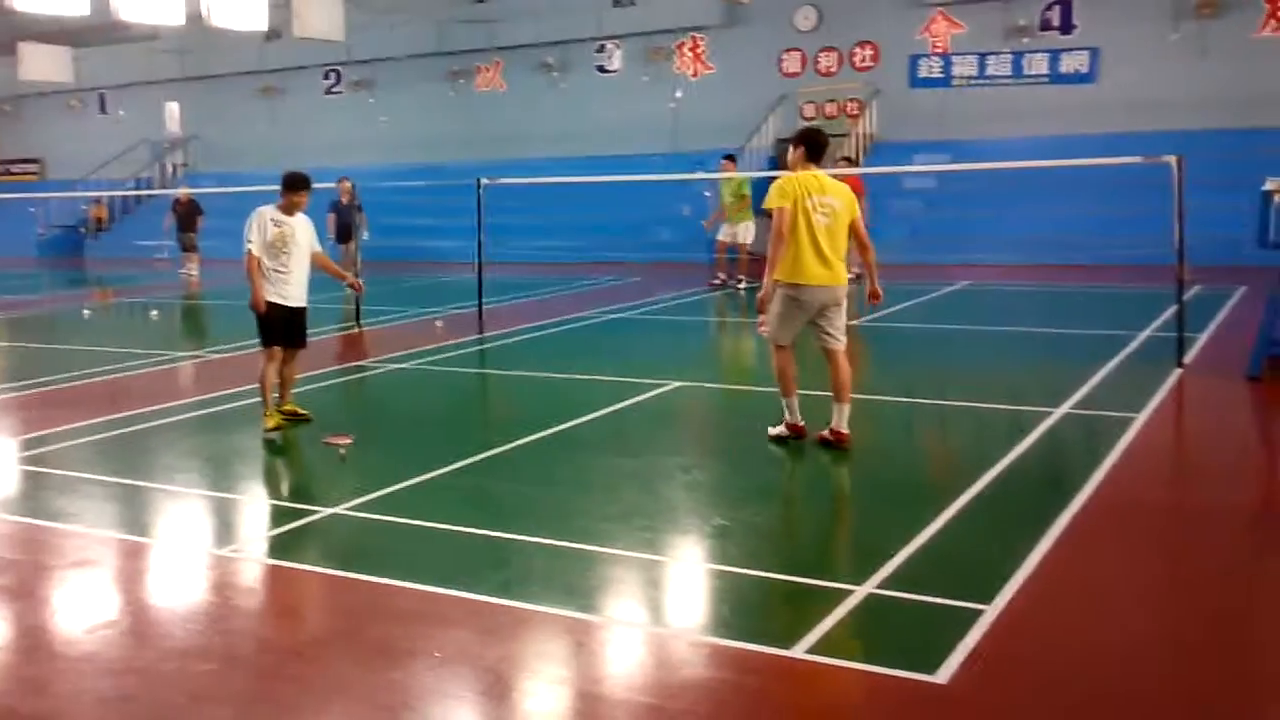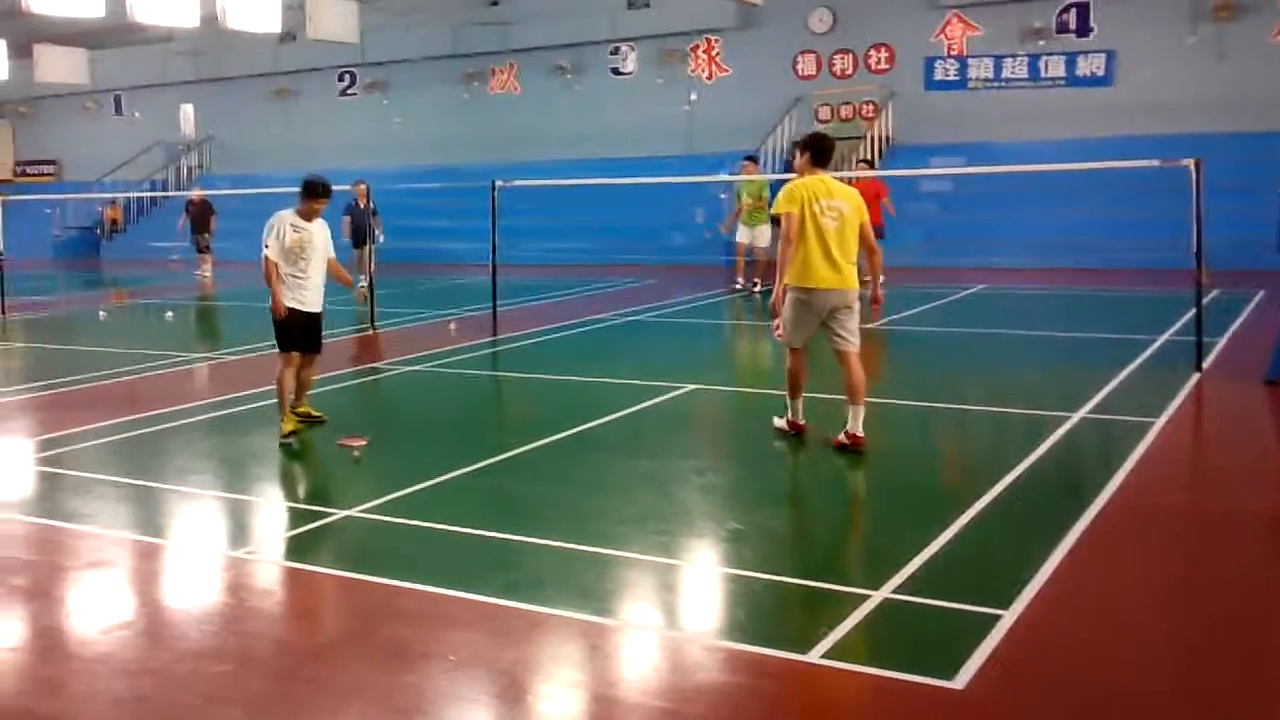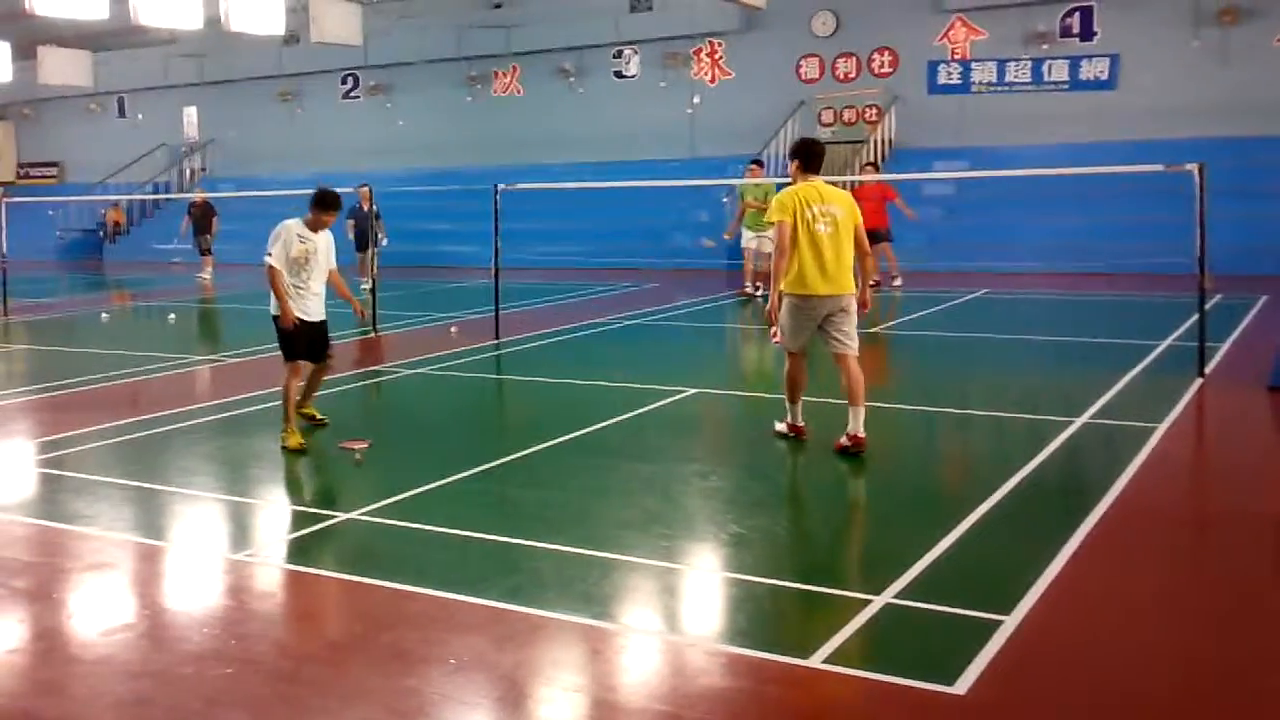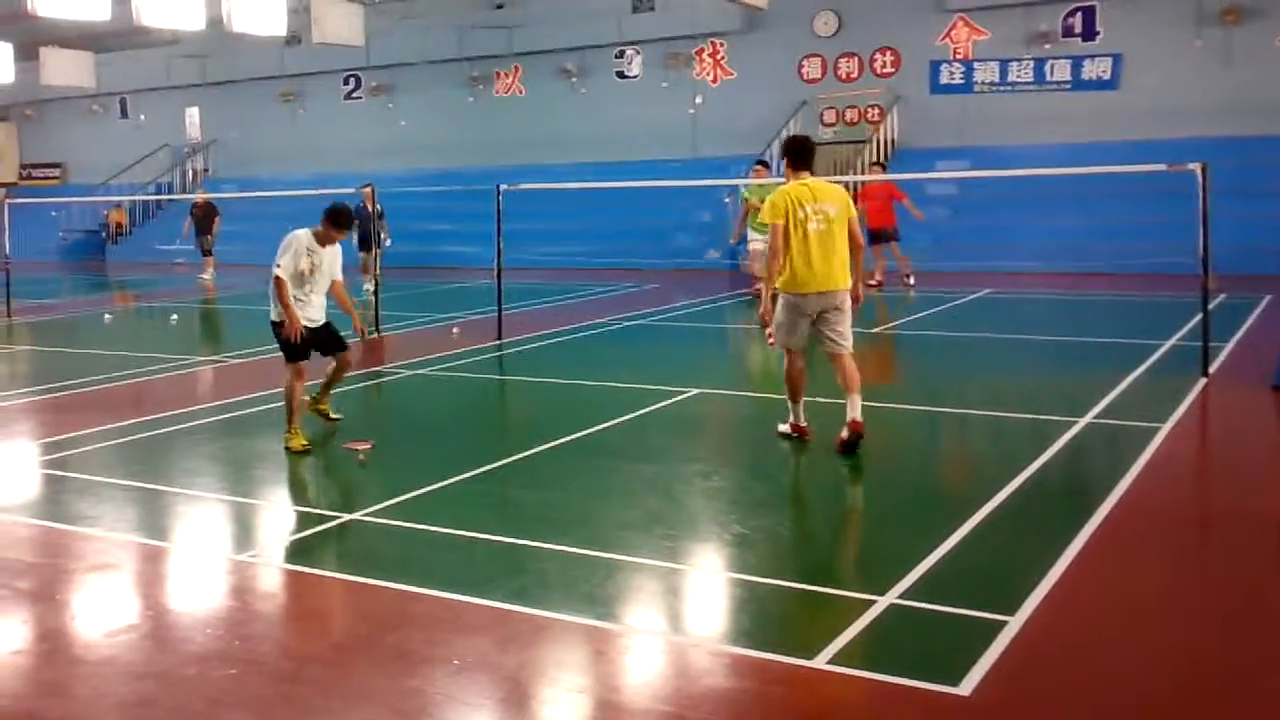
dt=0.1s
person 1, frame 1
left shoulder: (786, 185)
right shoulder: (843, 190)
left elbow: (780, 234)
right elbow: (864, 243)
left wrist: (767, 282)
right wrist: (873, 282)
left hip: (795, 282)
right hip: (834, 284)
left knee: (781, 348)
right knee: (836, 353)
left ankle: (793, 421)
right ankle: (840, 428)
person 1, frame 2
left shoulder: (794, 190)
right shoulder: (851, 194)
left elbow: (789, 239)
right elbow: (872, 246)
left wrist: (779, 287)
right wrist: (875, 286)
left hip: (806, 286)
right hip: (845, 287)
left knee: (796, 350)
right knee: (849, 356)
left ankle: (795, 420)
right ankle: (855, 431)
person 1, frame 3
left shoulder: (787, 198)
right shoulder: (845, 198)
left elbow: (782, 249)
right elbow: (864, 250)
left wrist: (773, 296)
right wrist: (864, 290)
left hip: (801, 292)
right hip: (842, 292)
left knee: (795, 355)
right knee: (847, 358)
left ankle: (794, 423)
right ankle: (856, 431)
person 1, frame 4
left shoulder: (779, 198)
right shoulder: (839, 193)
left elbow: (776, 252)
right elbow: (858, 244)
left wrist: (766, 298)
right wrist: (857, 283)
left hip: (797, 289)
right hip: (837, 288)
left knee: (794, 354)
right knee: (842, 355)
left ankle: (797, 423)
right ankle: (854, 418)
person 2, frame 1
left shoulder: (305, 222)
right shoulder: (263, 216)
left elbow: (317, 256)
right elbow: (252, 256)
left wrist: (346, 276)
right wrist: (256, 291)
left hip: (298, 299)
right hip: (271, 299)
left knee: (293, 353)
right knee: (273, 354)
left ankle: (284, 405)
right ankle: (269, 414)
person 2, frame 2
left shoulder: (322, 227)
right shoulder: (281, 221)
left elbow: (330, 263)
right elbow: (269, 262)
left wrist: (355, 286)
right wrist: (276, 296)
left hip: (313, 305)
right hip: (287, 304)
left knee: (309, 358)
right knee: (290, 359)
left ankle: (299, 407)
right ankle: (285, 419)
person 2, frame 3
left shoulder: (327, 237)
right shoulder: (287, 230)
left elbow: (331, 273)
right elbow: (273, 269)
left wrist: (353, 301)
right wrist: (285, 307)
left hip: (317, 313)
right hip: (289, 313)
left knee: (322, 364)
right knee: (296, 368)
left ankle: (303, 406)
right ankle: (289, 430)
person 2, frame 4
left shoulder: (335, 249)
right shoulder: (296, 241)
left elbow: (336, 284)
right elbow: (279, 280)
left wrist: (354, 315)
right wrist: (292, 317)
left hip: (317, 318)
right hip: (290, 320)
left knee: (344, 359)
right knee: (298, 369)
left ankle: (320, 401)
right ankle: (292, 431)
